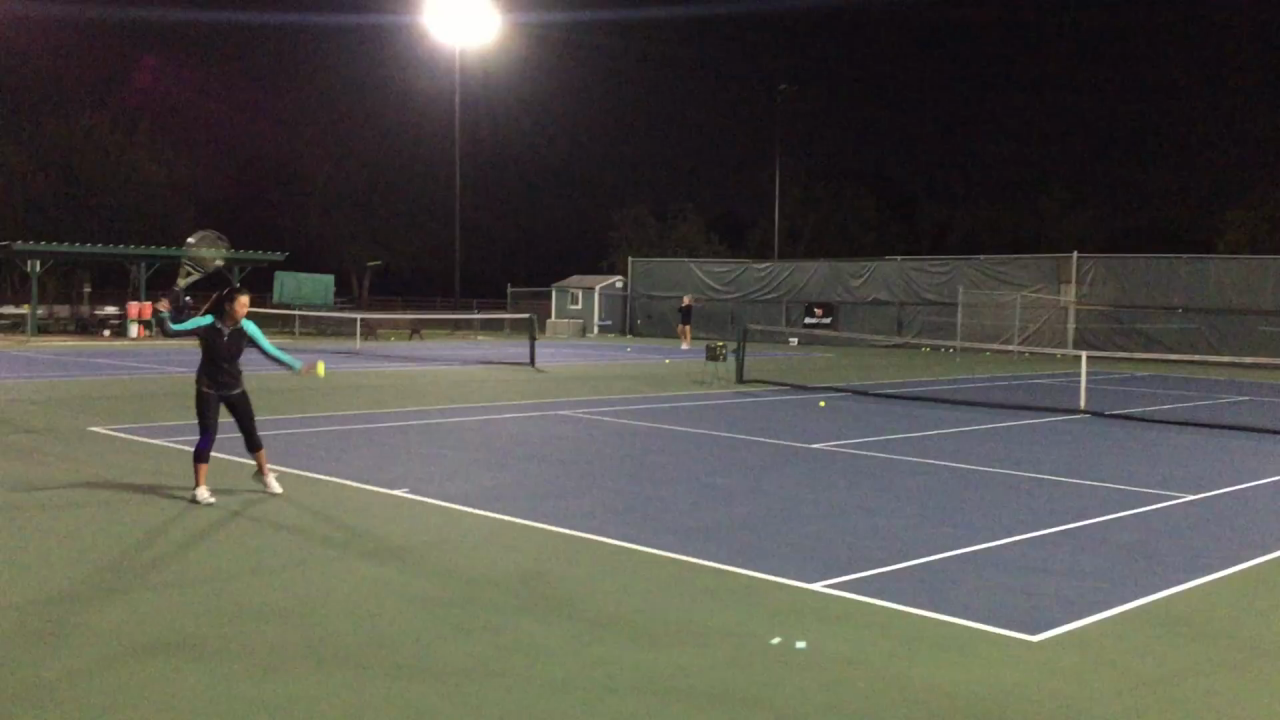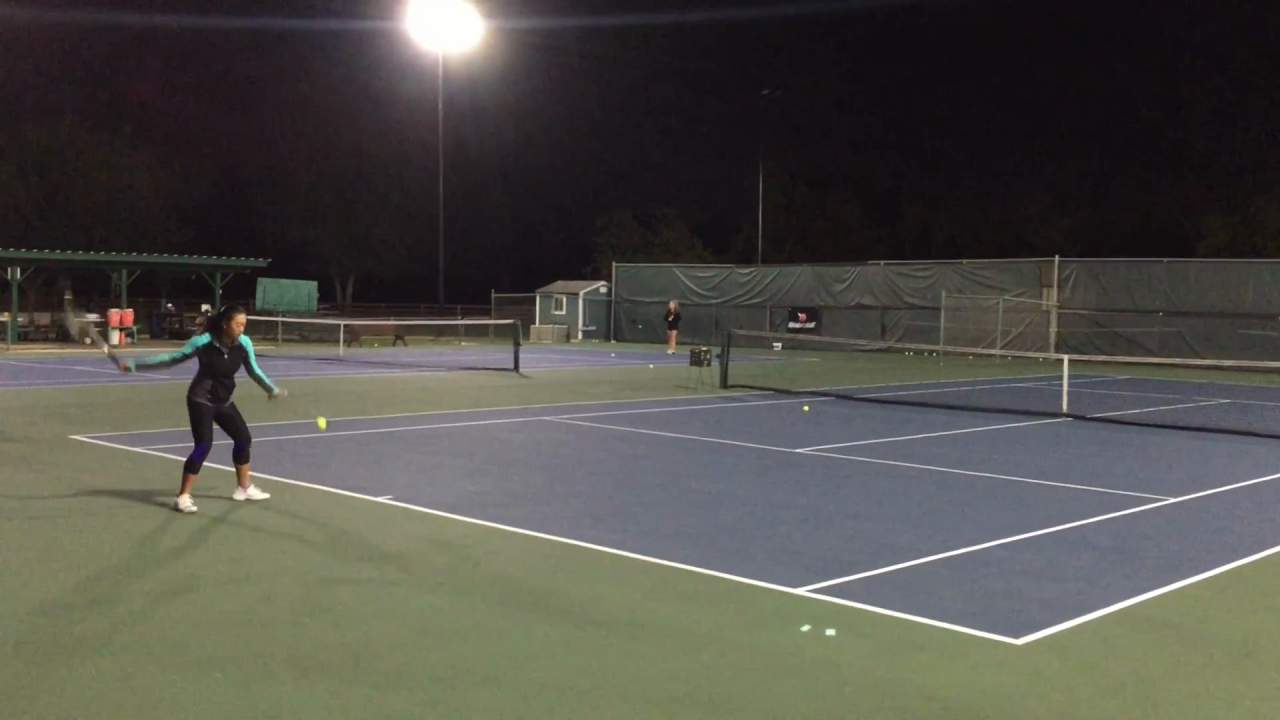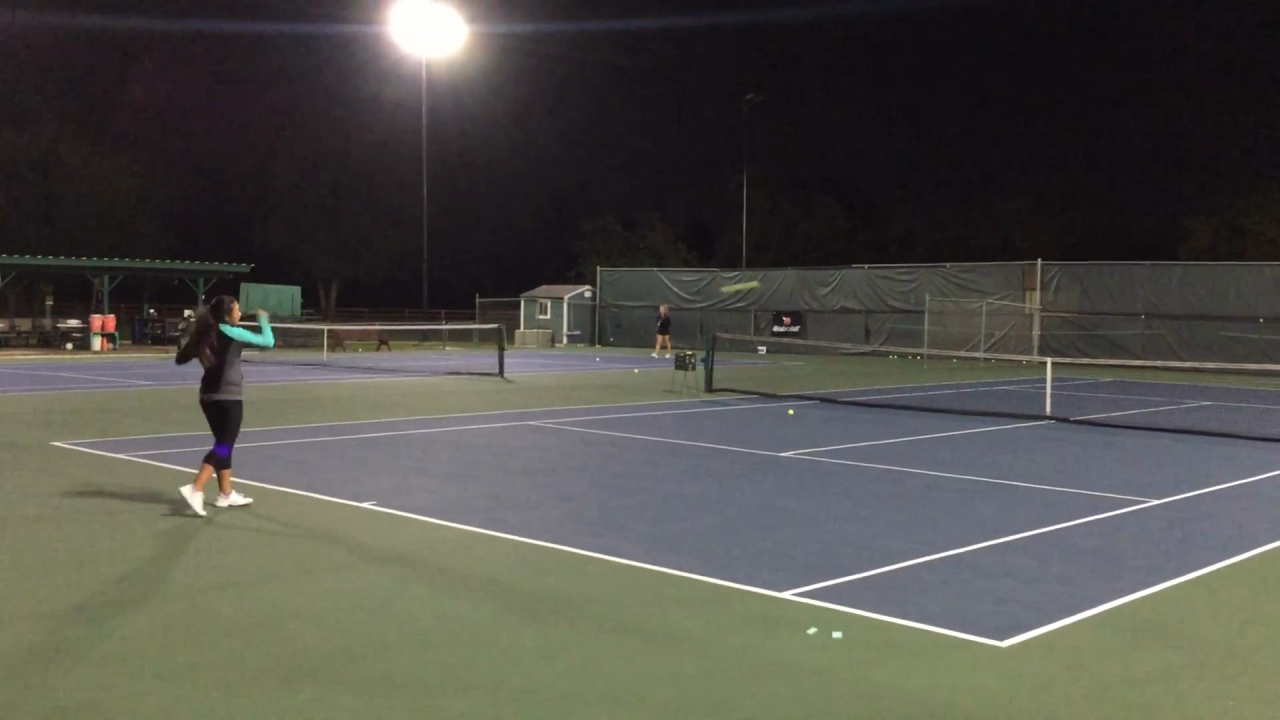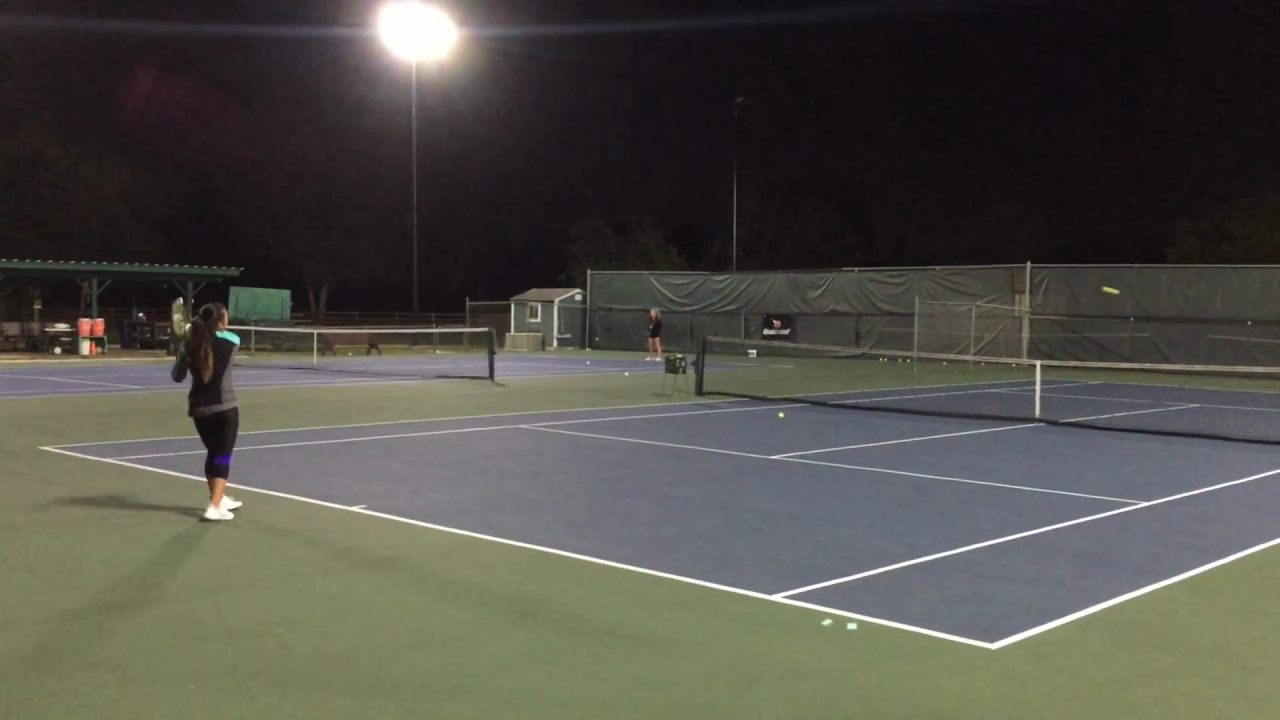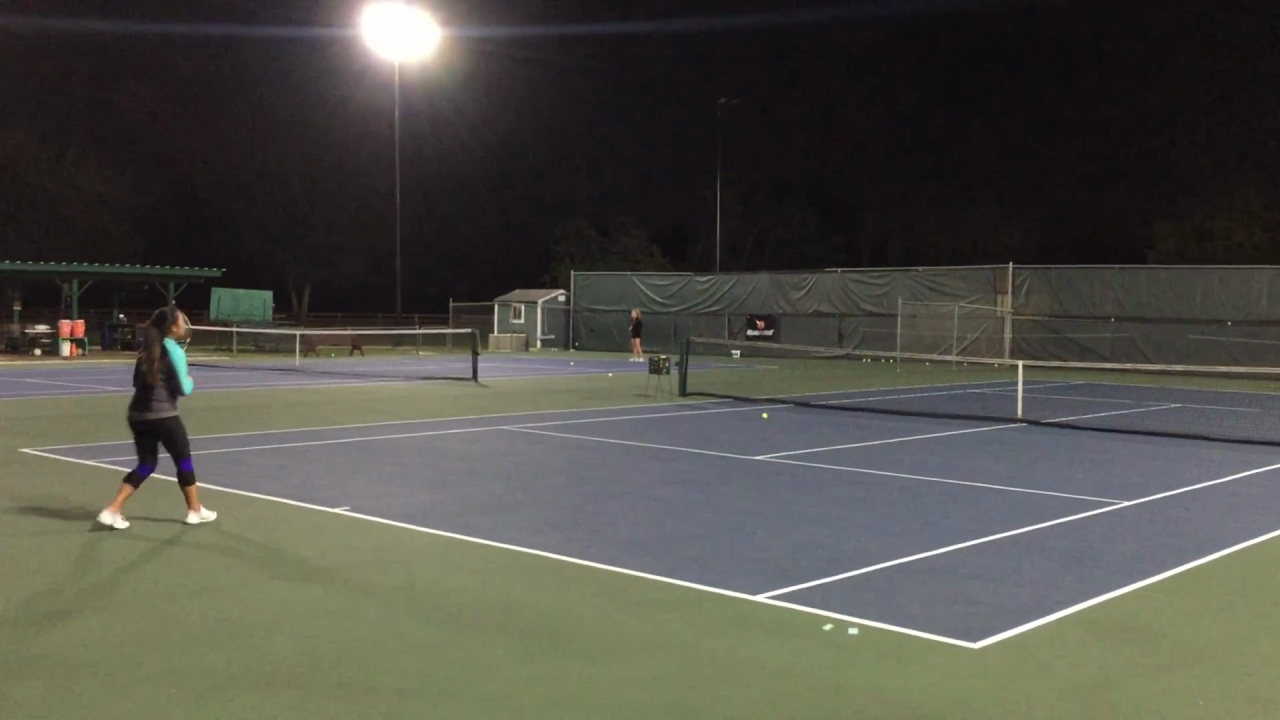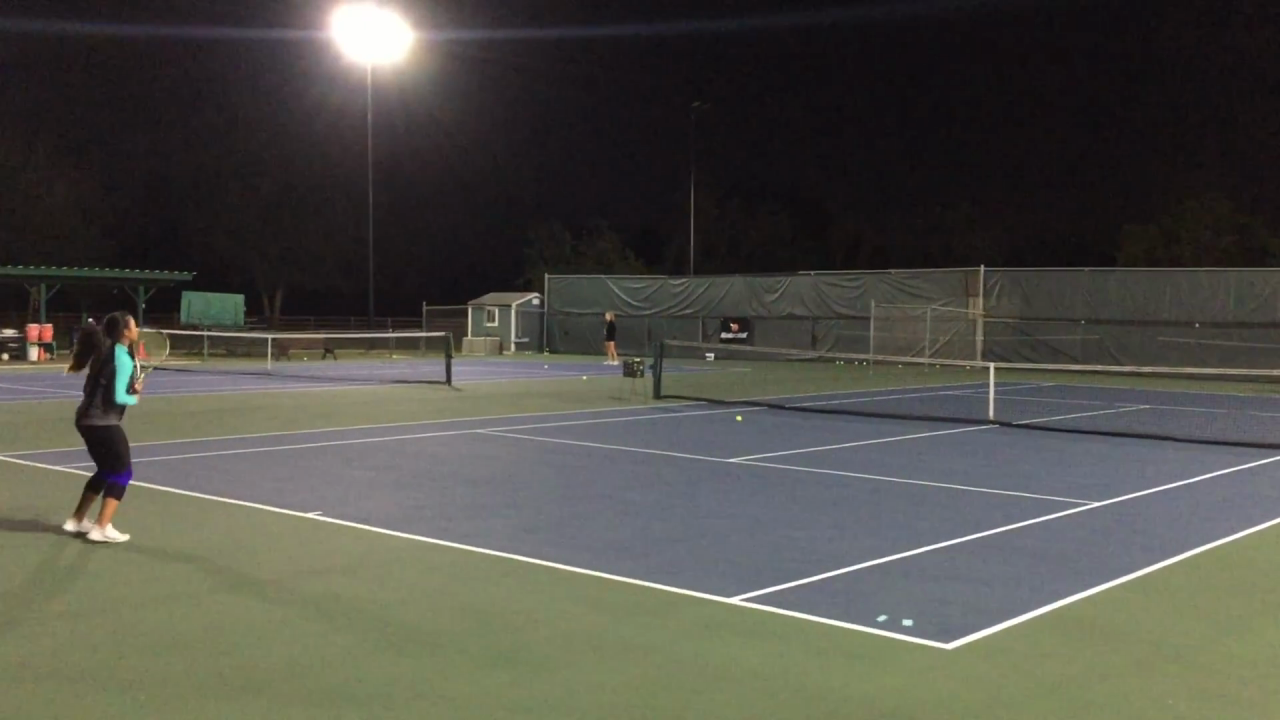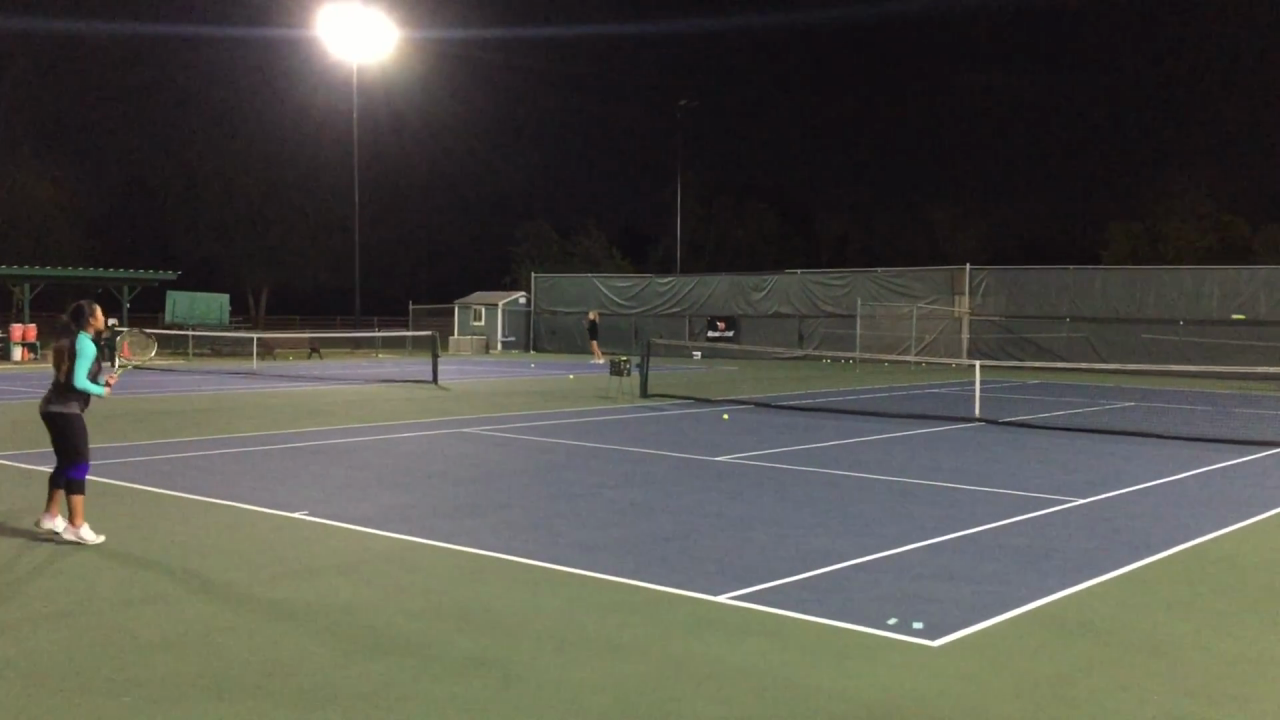
dt=0.4s
person 1, frame 1
left shoulder: (248, 328)
right shoulder: (206, 323)
left elbow: (271, 352)
right elbow: (170, 331)
left wrist: (298, 367)
right wrist: (163, 313)
left hip: (234, 388)
right hip: (208, 389)
left knee: (250, 432)
right knee: (208, 436)
left ankle: (264, 473)
right ankle: (200, 488)
person 1, frame 2
left shoulder: (244, 344)
right shoulder: (202, 342)
left elbow: (253, 370)
right elbow: (172, 358)
left wrist: (271, 389)
right wrist: (135, 365)
left hip: (224, 401)
right hip: (202, 402)
left knee: (243, 439)
right knee: (203, 447)
left ankle: (245, 487)
right ankle: (183, 496)
person 1, frame 3
left shoulder: (205, 335)
right shoulder: (233, 334)
left elbow: (181, 358)
right elbow: (267, 342)
right wrist: (264, 320)
left hip: (209, 397)
right hip: (228, 398)
left knee: (224, 444)
right knee: (223, 446)
left ankle: (226, 493)
right ankle: (195, 489)
person 1, frame 4
left shoulder: (189, 346)
right shoulder: (230, 341)
left elbow: (177, 377)
left hip: (199, 408)
right hip: (224, 407)
left knee: (213, 452)
right knee: (223, 455)
left ankle: (220, 499)
right ankle: (215, 507)
person 1, frame 5
left shoulder: (147, 349)
right shoulder: (175, 352)
right elbow: (184, 389)
right wrist: (188, 379)
left hip: (138, 415)
right hip: (163, 416)
left knee: (146, 465)
right knee: (183, 460)
left ankle: (111, 511)
right ankle: (195, 511)
person 1, frame 6
left shoulder: (103, 352)
right shoulder: (124, 359)
right elbow: (118, 398)
left wrist: (131, 389)
right wrist: (133, 399)
left hip: (87, 420)
right hip: (104, 422)
left knee: (106, 471)
right knee: (123, 472)
left ankle: (77, 520)
right ankle: (101, 527)
person 1, frame 7
left shoulder: (75, 341)
right shoulder: (86, 344)
right elbow: (78, 381)
left wrist: (103, 383)
right wrist: (101, 390)
left hip: (56, 409)
right hip: (64, 410)
left knee: (67, 464)
right knee: (79, 464)
left ankle: (51, 517)
right ankle: (77, 527)
